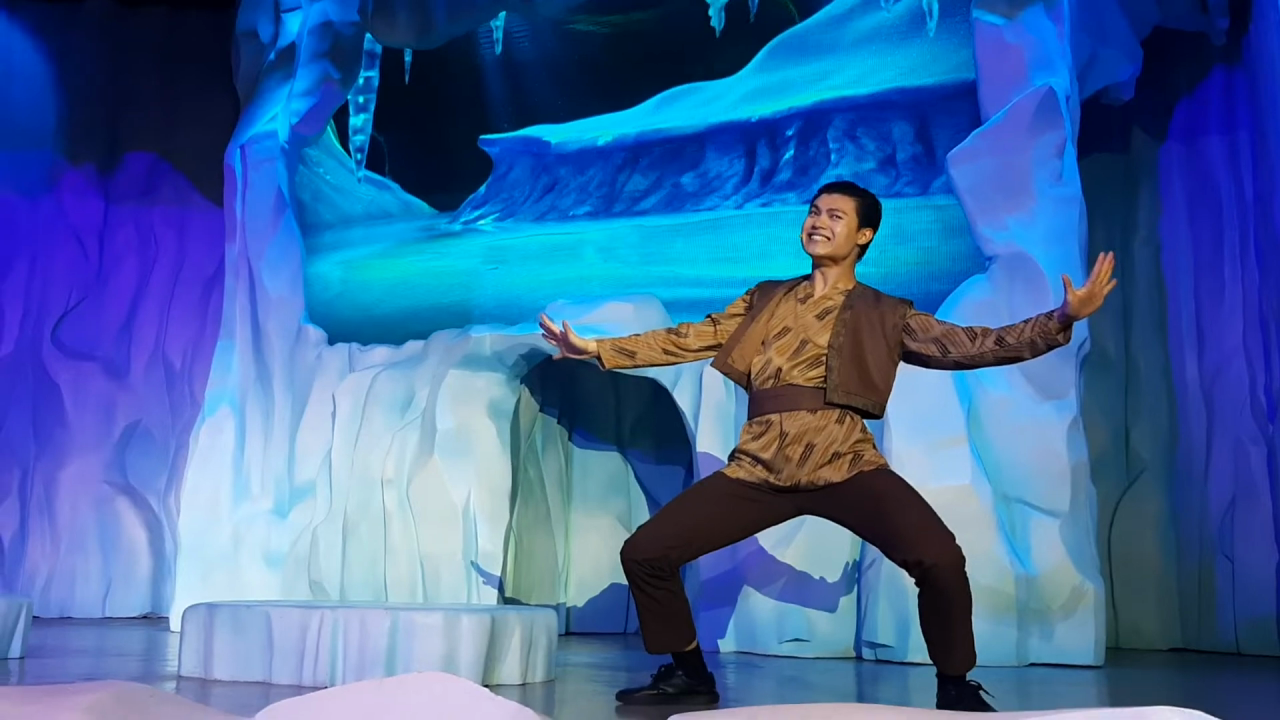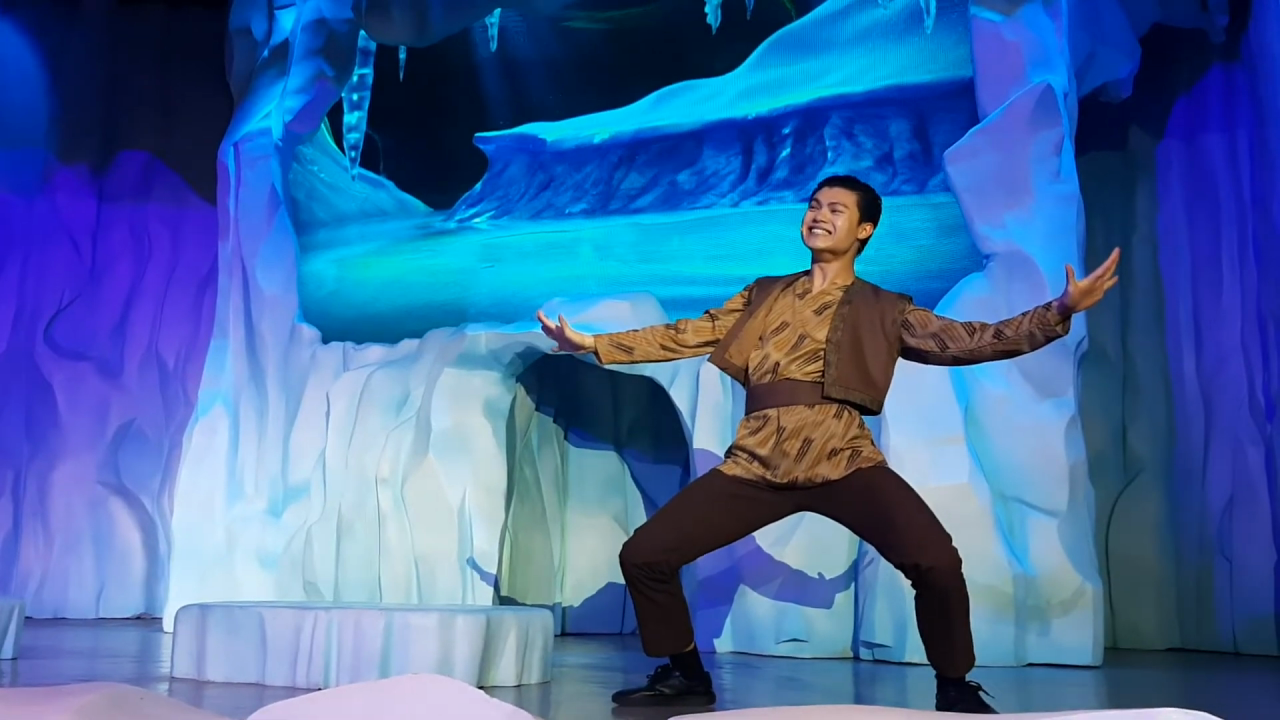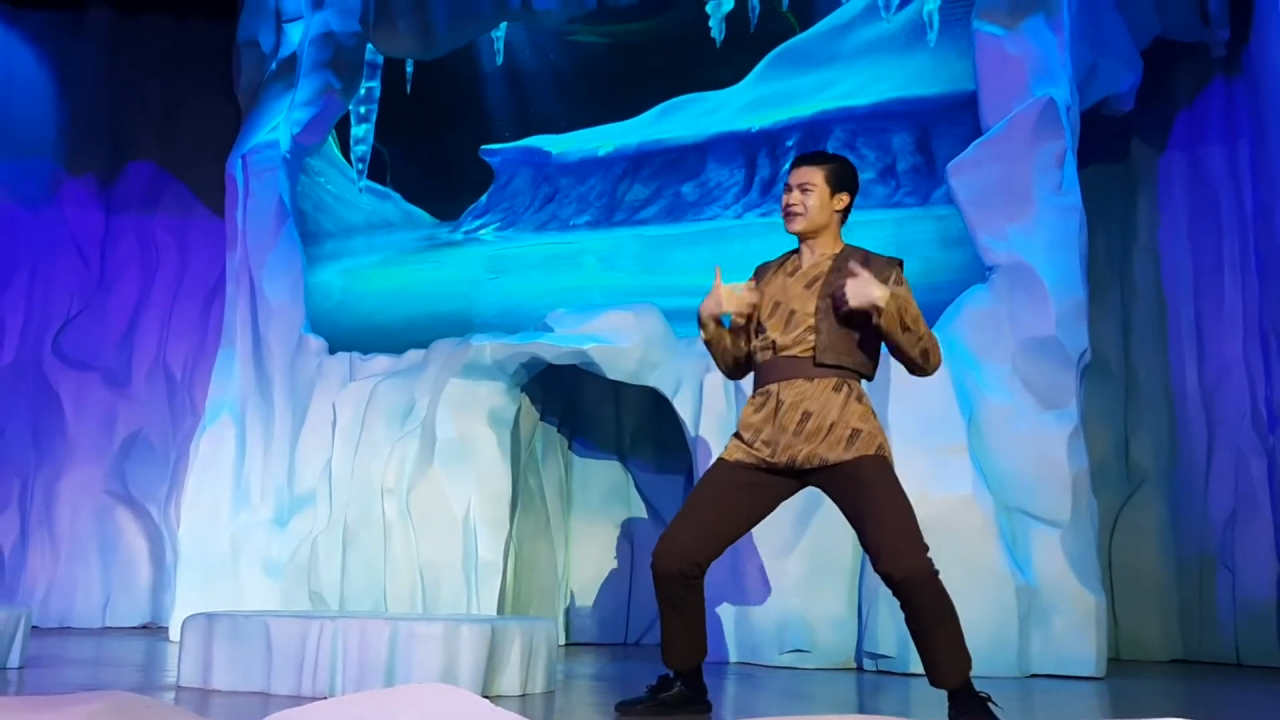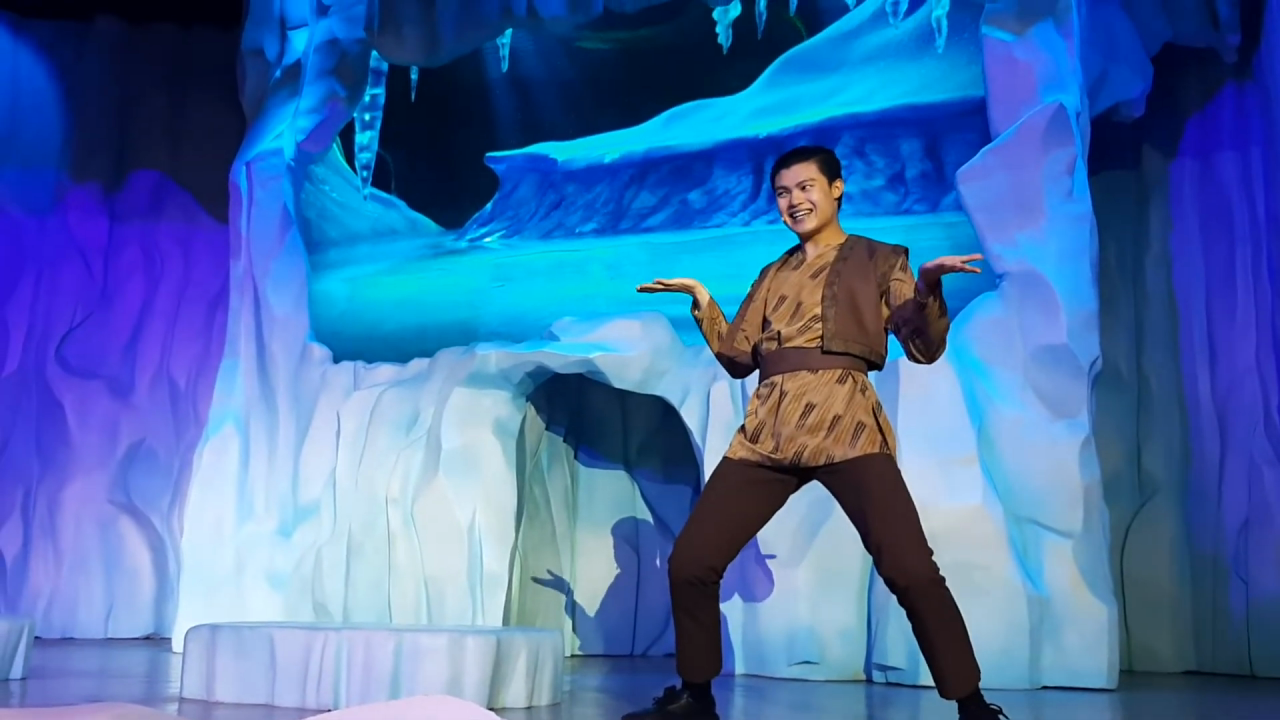
dt=1s
person 1, frame 1
left shoulder: (886, 315)
right shoulder: (765, 300)
left elbow: (968, 345)
right elbow: (690, 339)
left wrist: (1061, 319)
right wrist: (595, 348)
left hip: (845, 465)
right hip: (758, 469)
left knee: (940, 560)
right knee: (644, 553)
left ankle: (955, 688)
right ankle: (689, 675)
person 1, frame 2
left shoulder: (885, 311)
right shoulder: (763, 295)
left elbow: (967, 341)
right elbow: (686, 336)
left wrist: (1060, 311)
right wrist: (591, 343)
left hip: (842, 460)
right hip: (754, 464)
left knee: (937, 562)
right knee: (643, 555)
left ankle: (954, 688)
right ankle: (685, 675)
person 1, frame 3
left shoulder: (875, 270)
right shoulder: (766, 276)
left elbow: (926, 361)
right elbow: (733, 361)
left wrist: (885, 303)
right wrist: (711, 317)
left hip: (843, 434)
right hip: (761, 438)
left knee: (908, 568)
right knee: (672, 558)
person 1, frame 4
left shoulder: (880, 260)
right shoulder: (772, 275)
left elbow: (925, 348)
right elbow: (737, 357)
left wrist: (928, 287)
right wrist: (701, 300)
left hip: (846, 426)
right hip: (766, 432)
left knee: (911, 570)
right knee: (689, 563)
